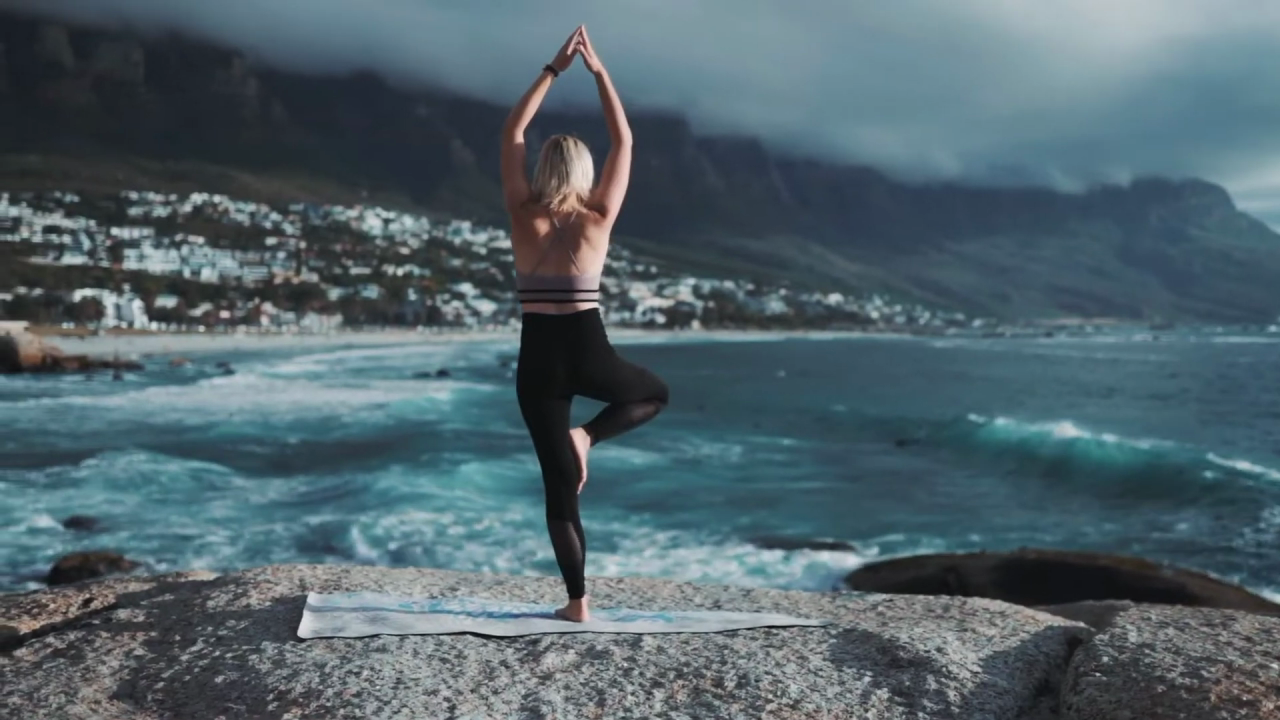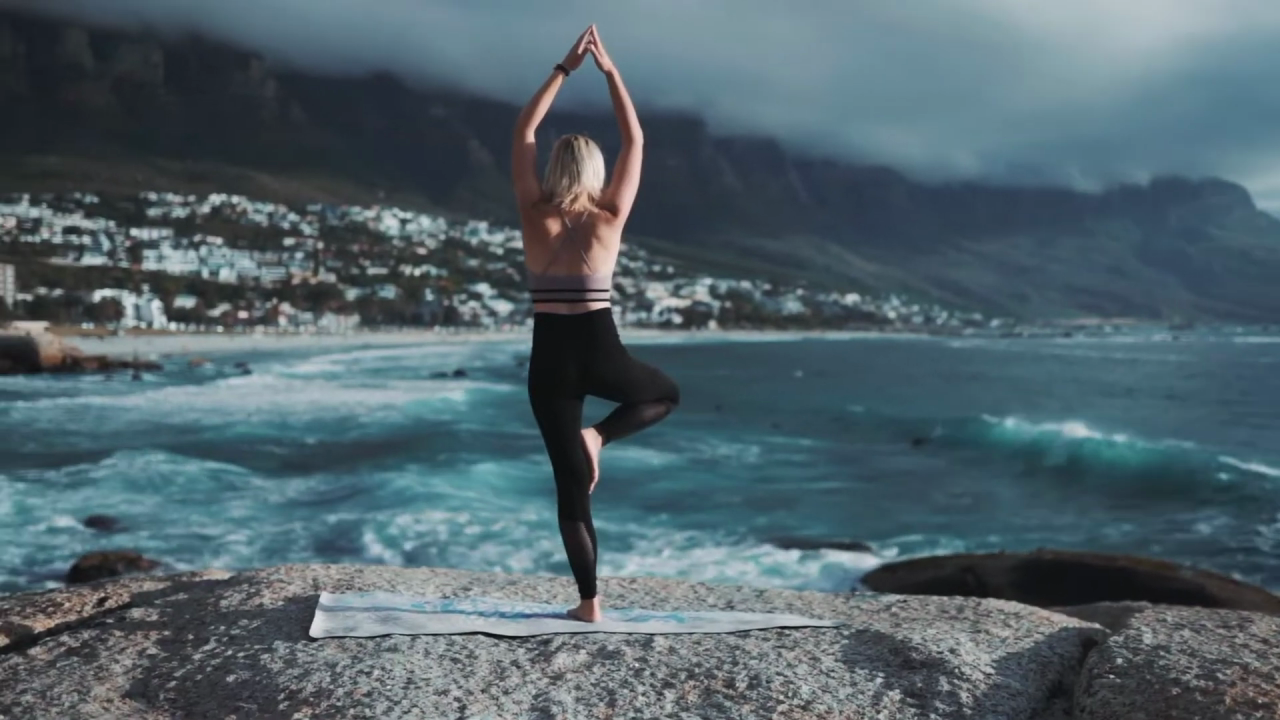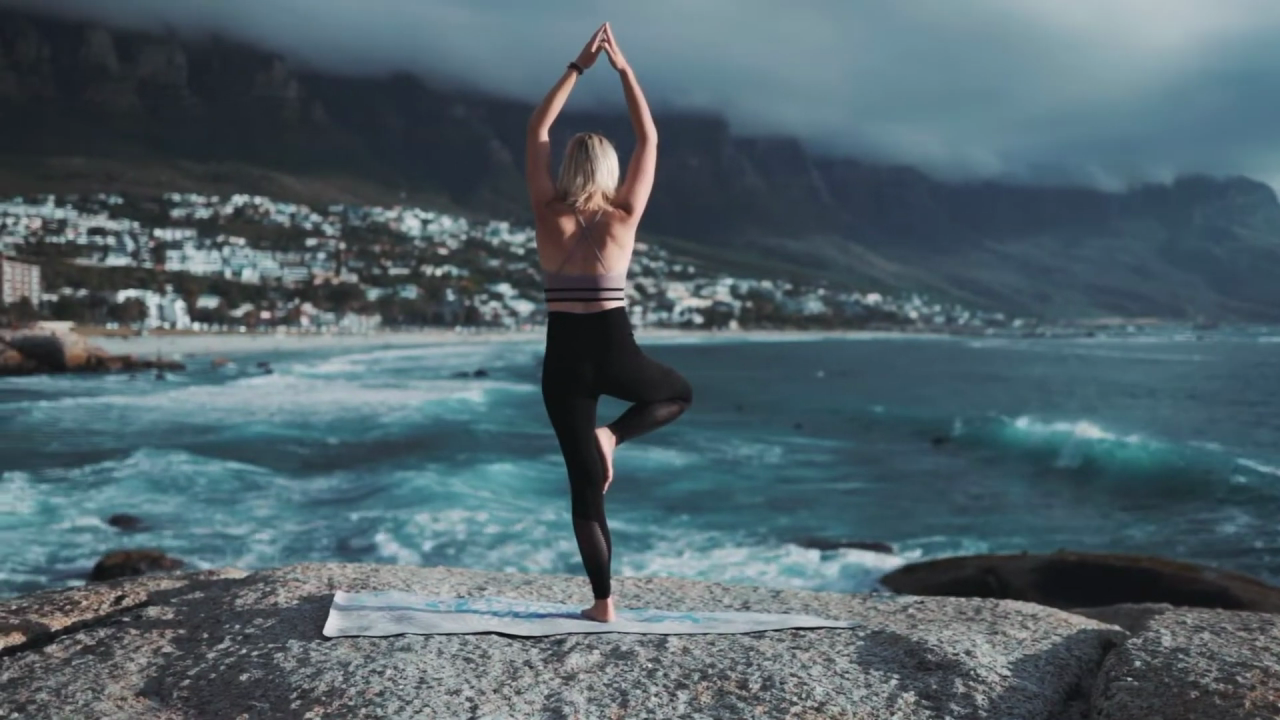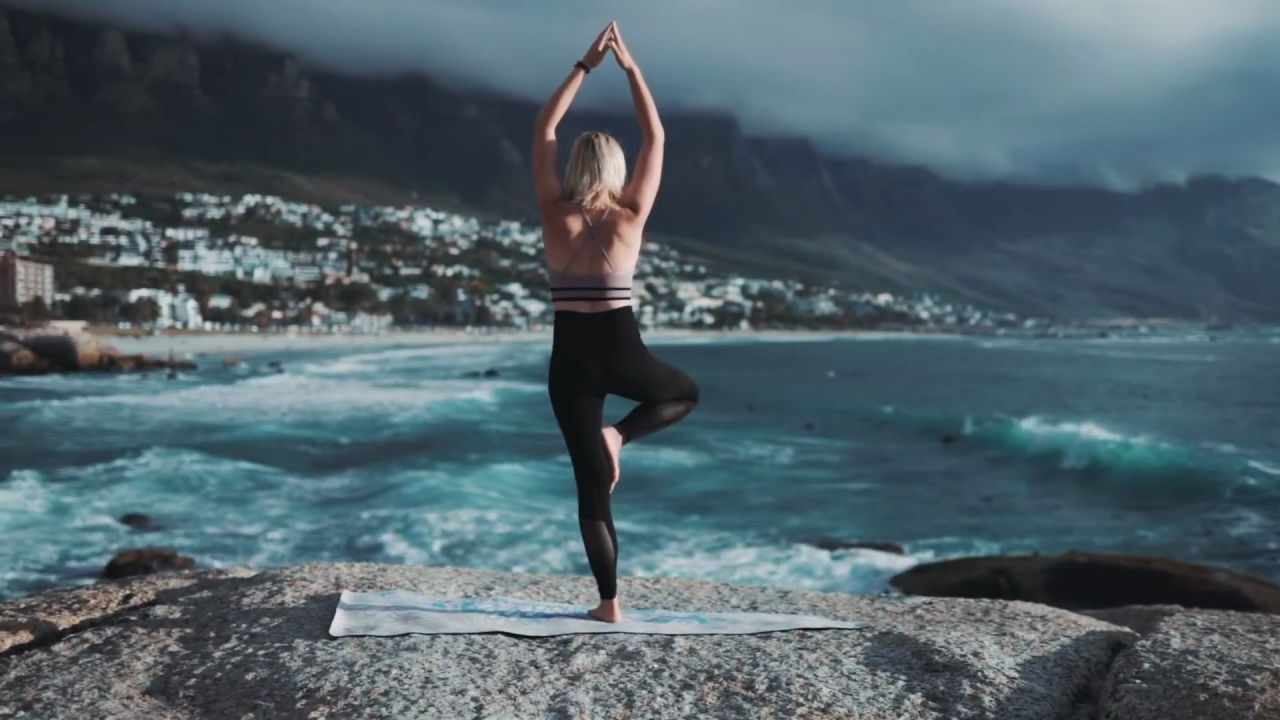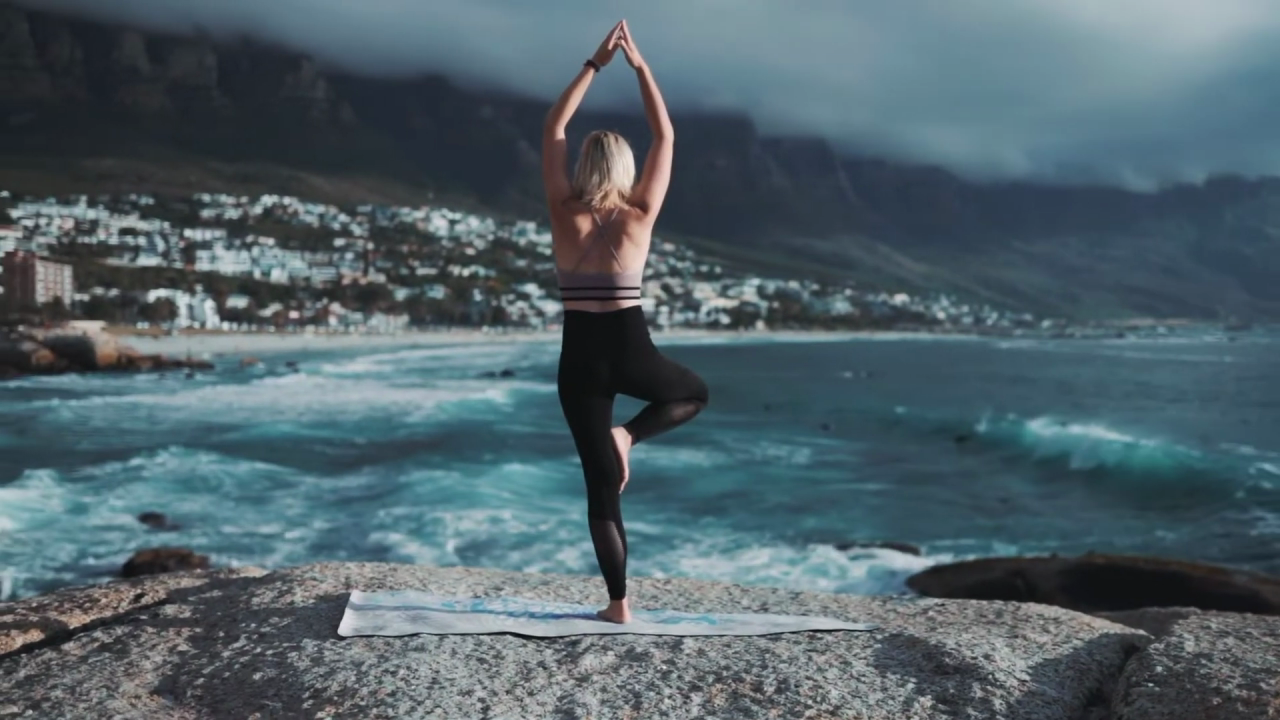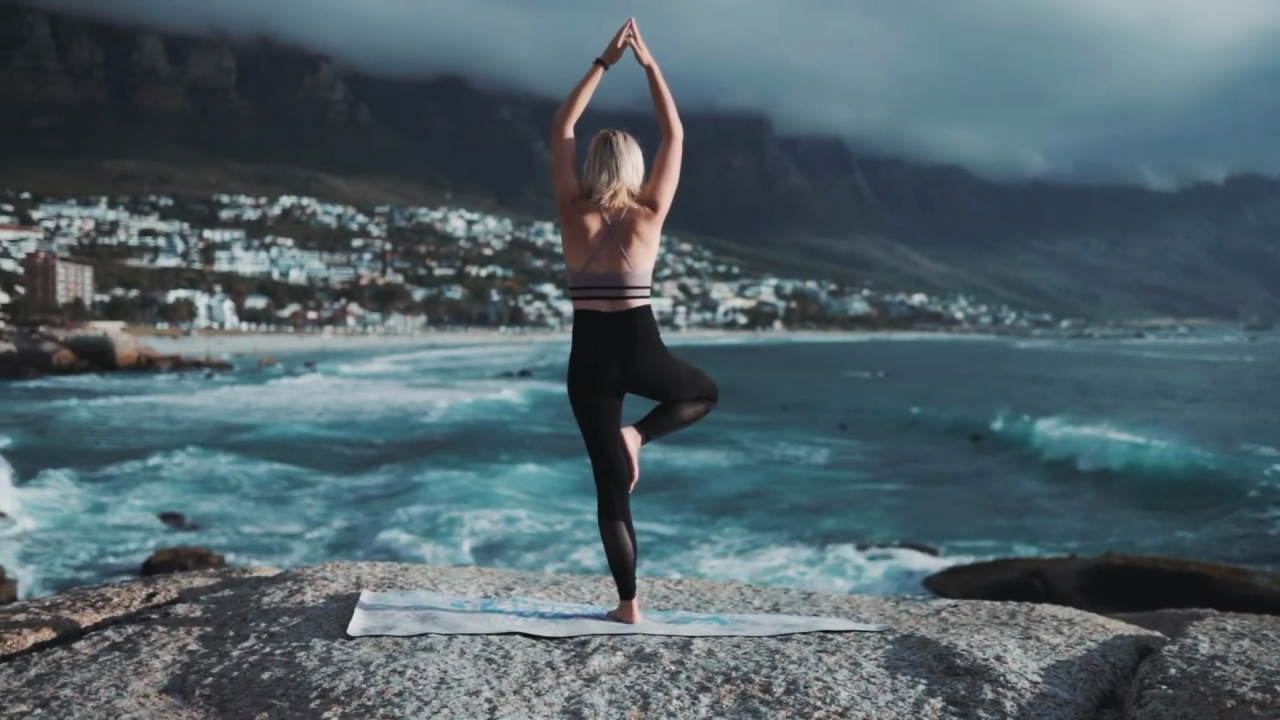
dt=0.2s
person 1, frame 1
left shoulder: (522, 217)
right shoulder: (598, 219)
left elbow: (512, 133)
right elbow: (624, 140)
left wrist: (553, 69)
right wrist: (597, 69)
left hip: (538, 360)
right hip: (588, 354)
left knee: (559, 487)
right knee: (655, 393)
left ankle: (577, 604)
right ankle: (587, 436)
person 1, frame 2
left shoulder: (534, 216)
right shoulder: (609, 218)
left elbow: (523, 133)
right elbow: (635, 139)
left wrist: (564, 68)
right wrist: (608, 68)
left hip: (550, 361)
right hip: (600, 354)
left knee: (570, 487)
right knee: (666, 393)
left ankle: (589, 604)
right ankle: (599, 436)
person 1, frame 3
left shoulder: (548, 215)
right shoulder: (624, 217)
left elbow: (537, 131)
right elbow: (649, 137)
left wrist: (579, 66)
right wrist: (621, 66)
left hip: (564, 360)
right hip: (615, 354)
left knee: (584, 488)
right knee: (679, 392)
left ankle: (602, 604)
right ankle: (613, 435)
person 1, frame 4
left shoulder: (555, 215)
right shoulder: (631, 217)
left elbow: (544, 130)
right elbow: (656, 137)
left wrist: (585, 65)
right wrist: (629, 66)
left hip: (571, 359)
right hip: (621, 353)
left knee: (591, 487)
right knee: (686, 393)
left ankle: (609, 604)
right ankle: (619, 435)
person 1, frame 5
left shoulder: (564, 214)
right shoulder: (640, 216)
left elbow: (553, 129)
right elbow: (666, 136)
left wrist: (595, 64)
right wrist: (639, 64)
left hip: (580, 359)
right hip: (630, 353)
left knee: (601, 488)
right knee: (695, 393)
left ankle: (618, 605)
right ankle: (629, 435)
person 1, frame 6
left shoulder: (573, 213)
right shoulder: (649, 214)
left elbow: (562, 128)
right elbow: (675, 134)
left wrist: (604, 61)
right wrist: (647, 62)
left hip: (589, 359)
right hip: (640, 352)
left knee: (610, 488)
right knee: (706, 392)
left ankle: (628, 605)
right ankle: (638, 434)
